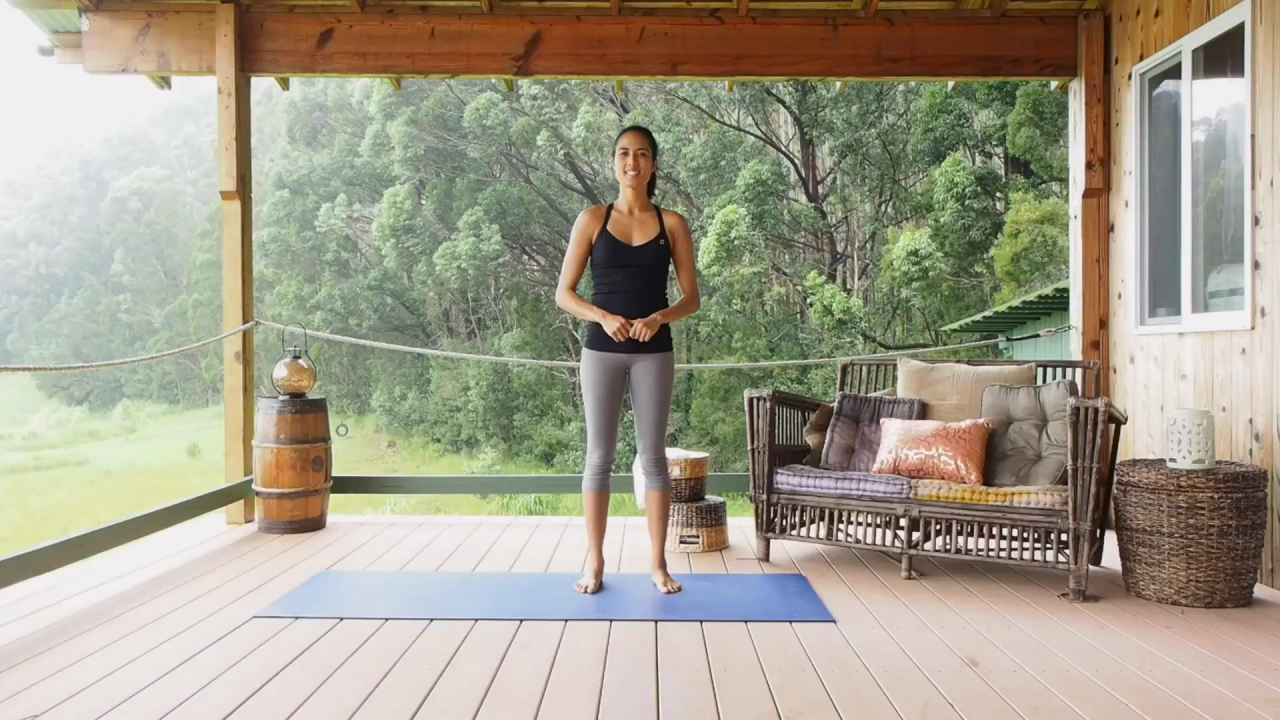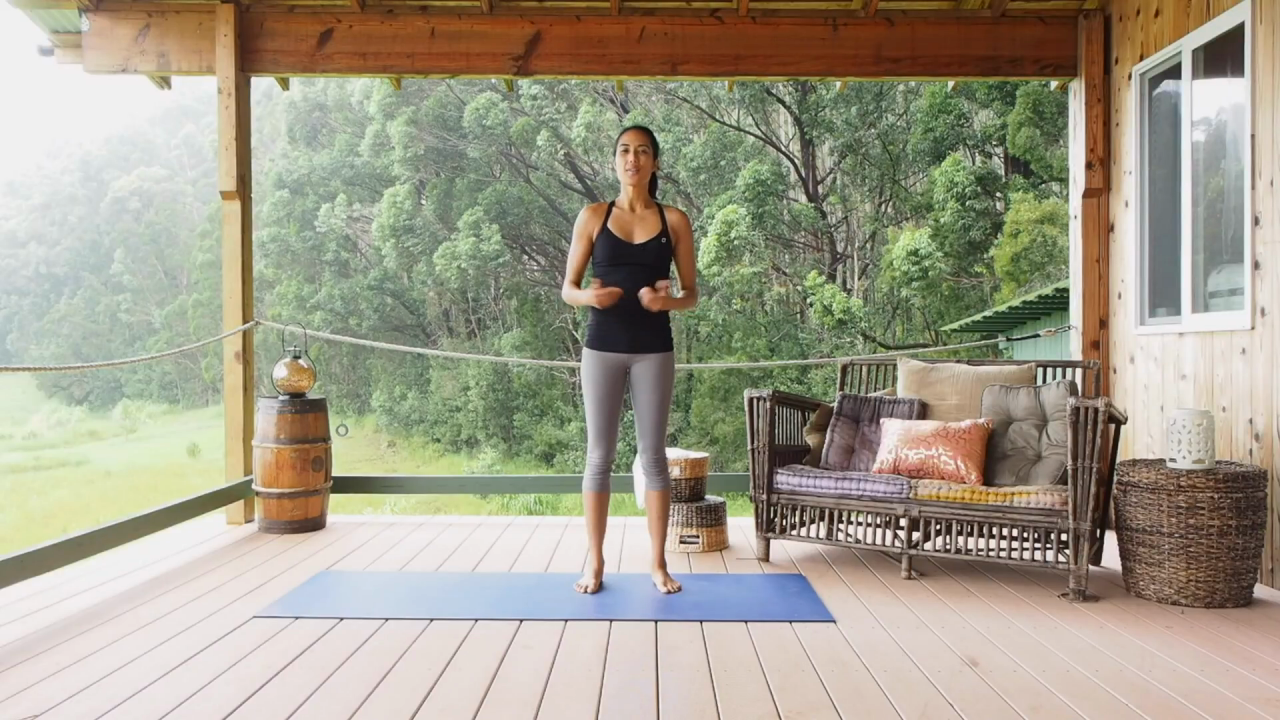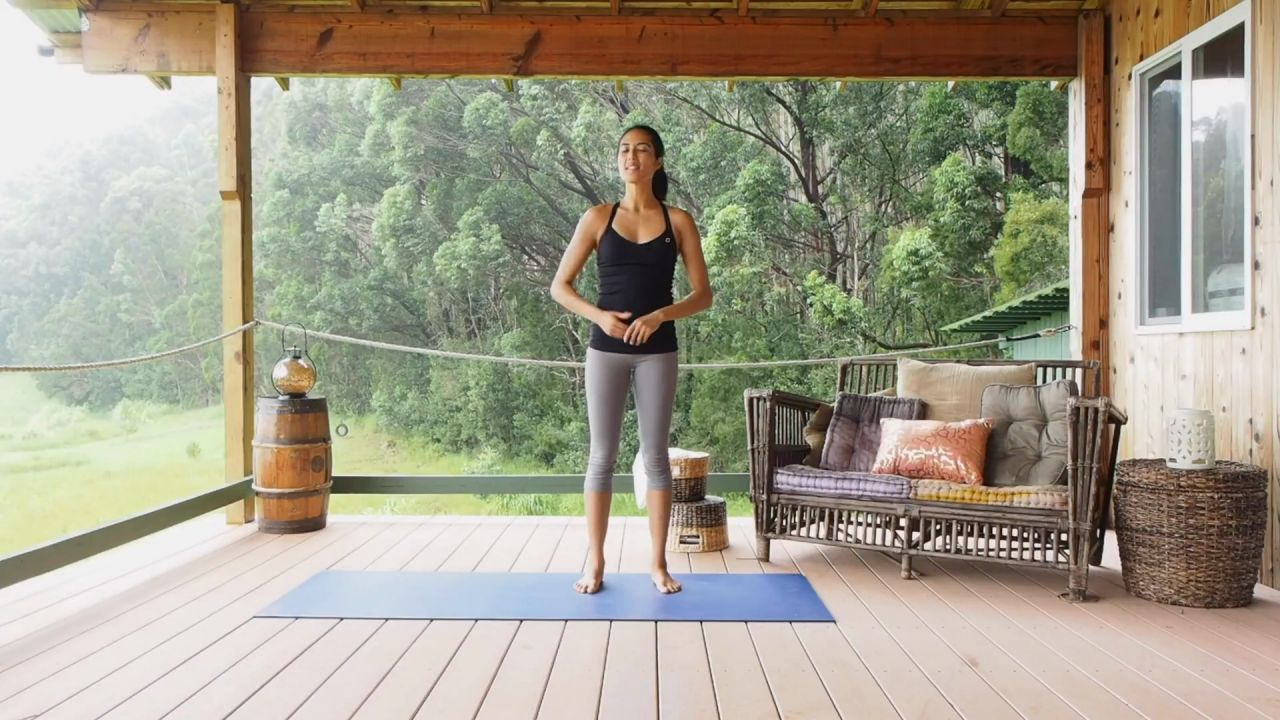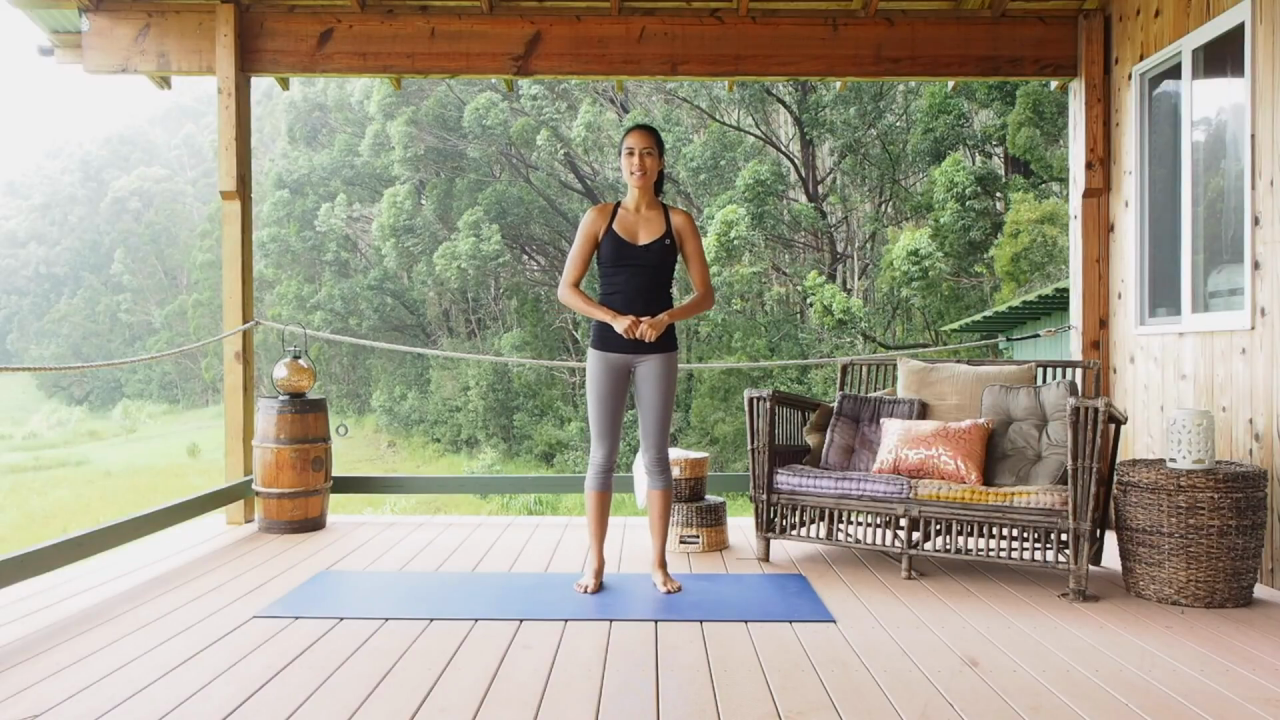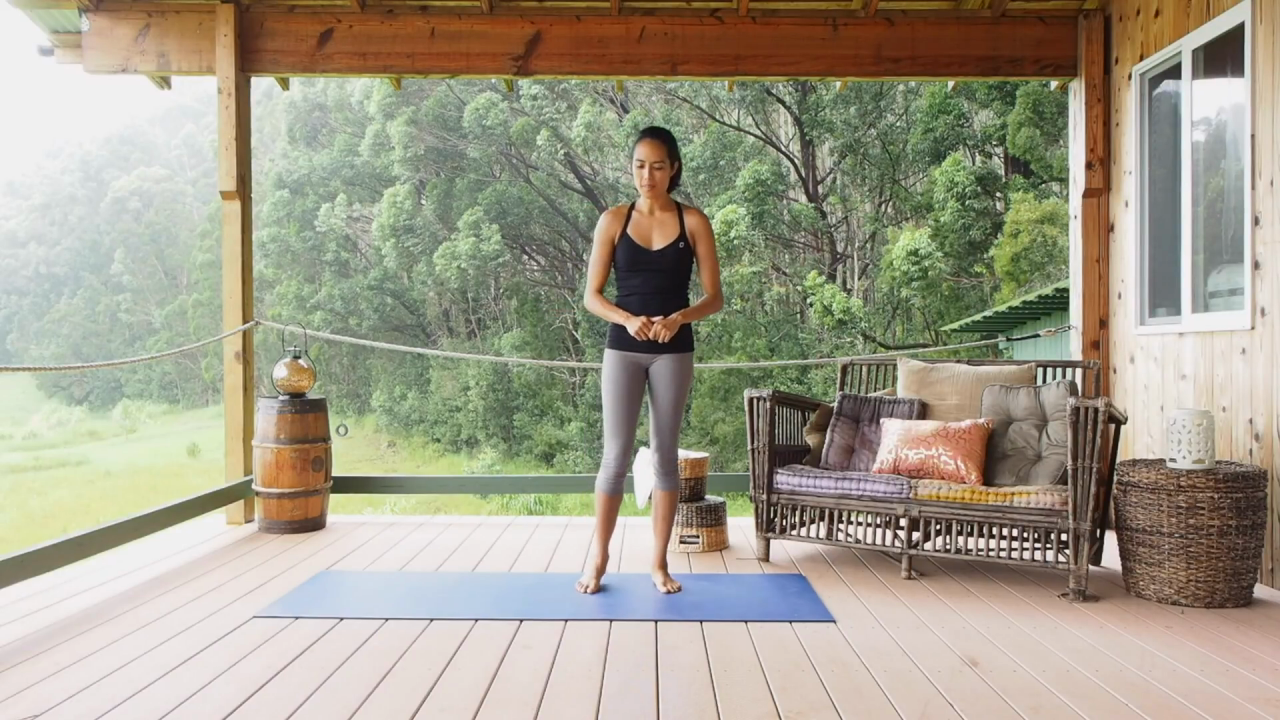
dt=1s
person 1, frame 1
left shoulder: (672, 224)
right shoulder: (591, 220)
left elbow: (692, 297)
right elbow: (564, 293)
left wrist: (658, 318)
right wrist: (603, 317)
left hip: (654, 352)
right hip: (601, 350)
left knee: (653, 457)
right knee: (599, 456)
left ankle: (658, 563)
right ankle: (594, 560)
person 1, frame 2
left shoulder: (674, 220)
right shoulder: (592, 216)
left elbow: (690, 290)
right elbow: (570, 283)
left wrist: (669, 299)
right wrist: (586, 295)
left hip: (653, 350)
right hip: (602, 347)
left knee: (653, 455)
right knee: (599, 455)
left ankle: (658, 562)
right ankle: (594, 561)
person 1, frame 3
left shoulder: (678, 221)
right shoulder: (597, 218)
left elbow: (703, 295)
right elbow: (560, 287)
left wrist: (660, 316)
right wrist: (599, 316)
left hip: (658, 350)
right hip: (606, 349)
left knee: (656, 456)
right knee: (602, 456)
left ankle: (658, 563)
right ankle: (595, 560)
person 1, frame 4
left shoulder: (679, 222)
right shoulder: (598, 217)
left elbow: (705, 295)
right elbow: (566, 289)
left wrist: (665, 319)
right wrist: (612, 318)
left hip: (657, 351)
right hip: (606, 349)
left knee: (656, 456)
right knee: (602, 456)
left ankle: (658, 563)
right ankle: (595, 560)
person 1, frame 5
left shoulder: (693, 222)
right shoulder: (612, 221)
left elbow: (714, 297)
right elbow: (591, 295)
left wrist: (678, 318)
right wrist: (628, 320)
left hip: (673, 350)
right hip: (622, 348)
left knee: (664, 455)
right knee: (616, 454)
left ankle: (658, 562)
right ankle: (599, 556)
